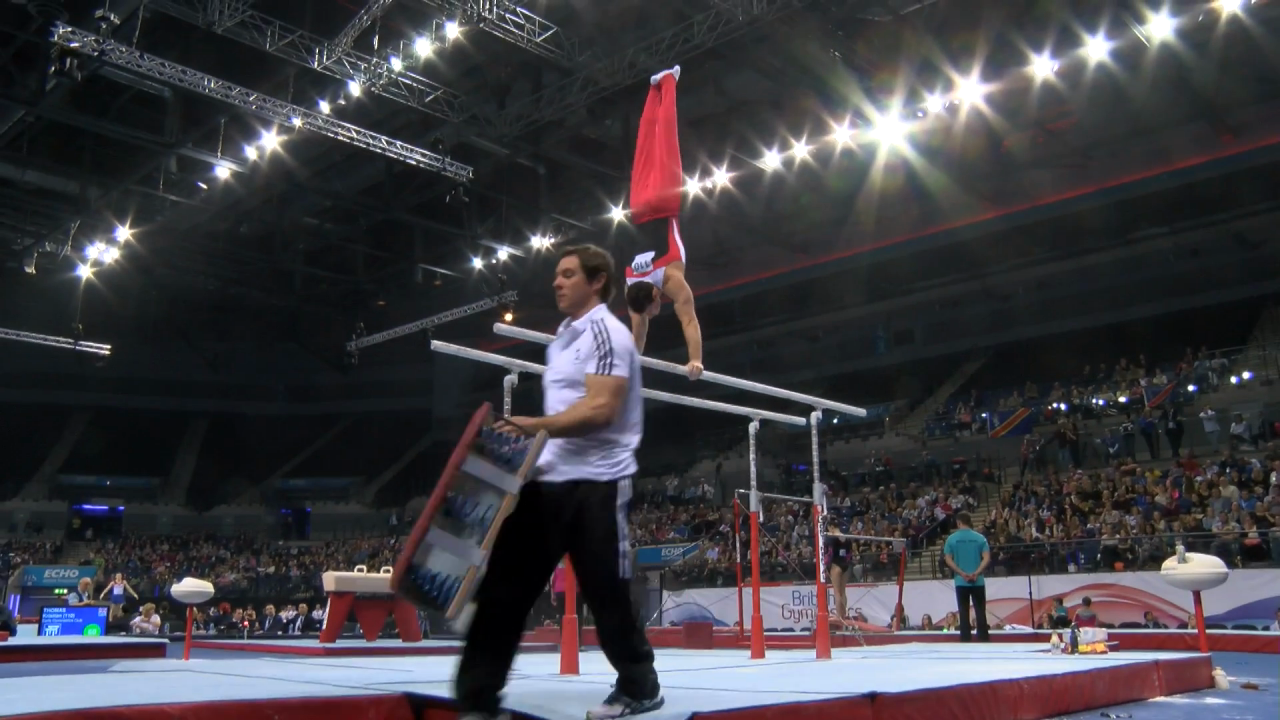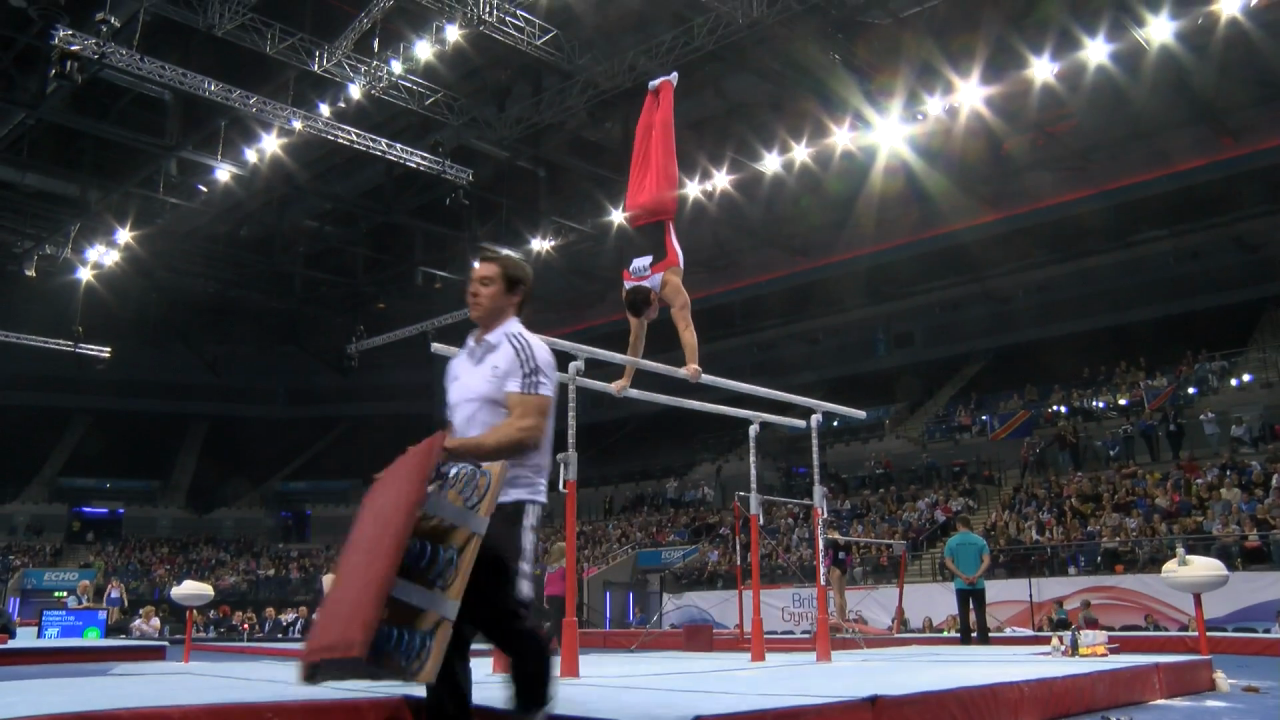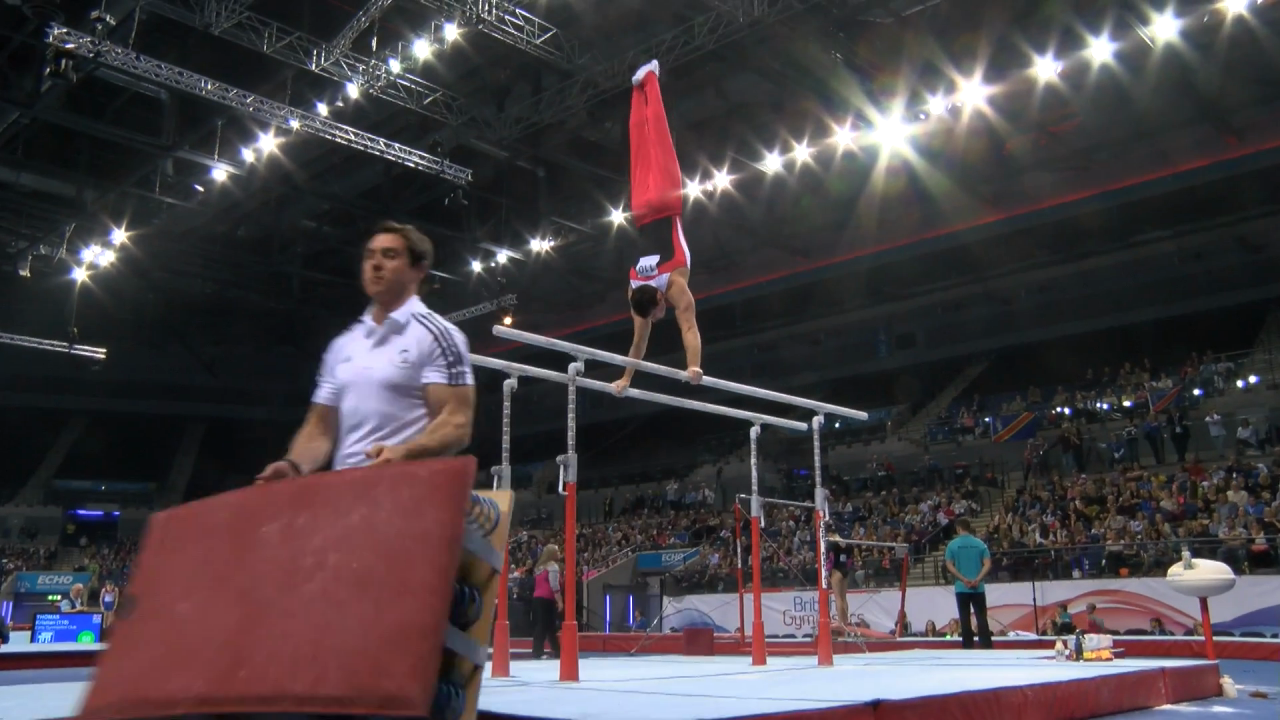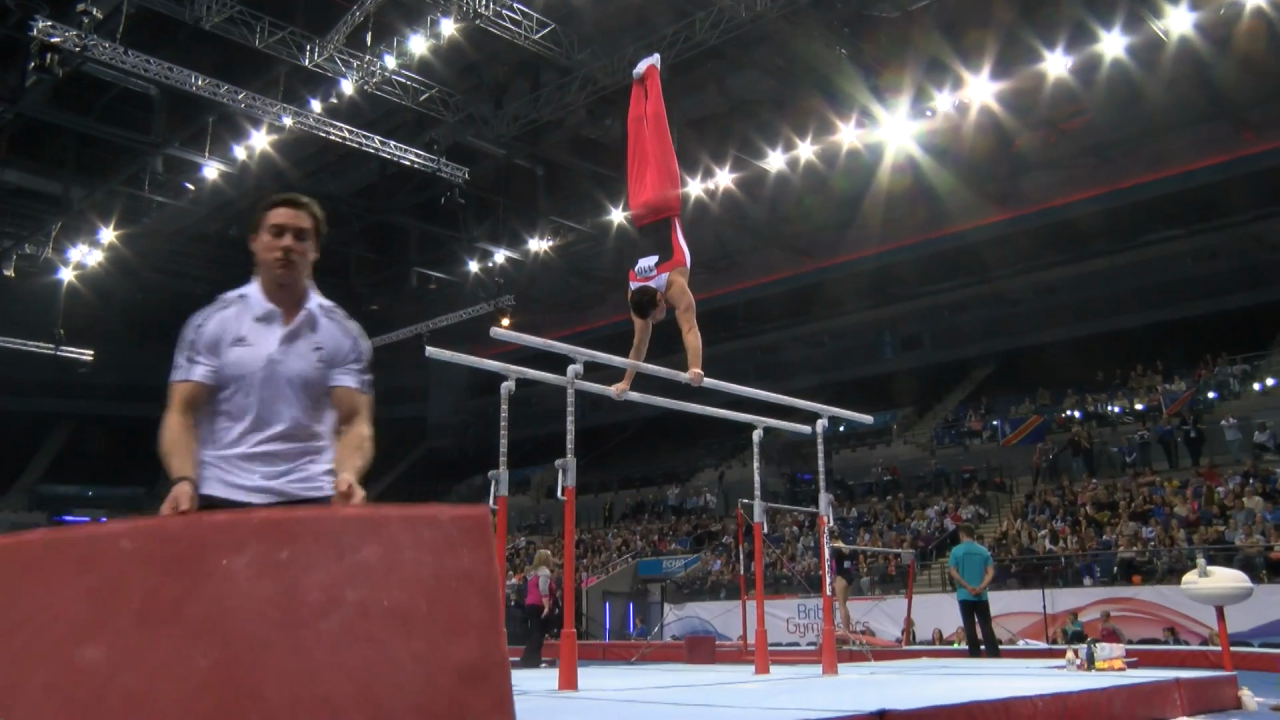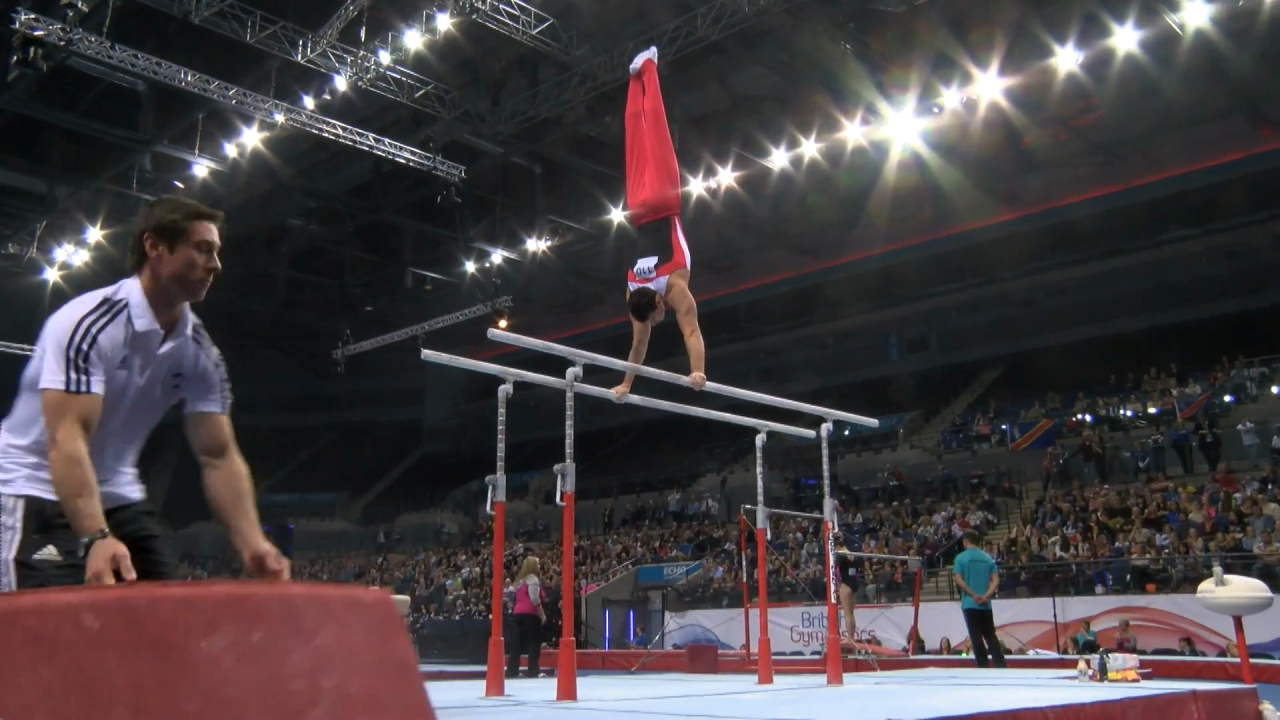
dt=0.3s
person 1, frame 1
left shoulder: (606, 333)
right shoulder: (563, 340)
left elbow: (601, 409)
left wrist: (537, 425)
left hip: (598, 480)
right hip: (550, 479)
left knee: (607, 592)
right knee: (505, 580)
person 1, frame 2
left shoulder: (523, 350)
right shoulder: (459, 362)
left elbow: (527, 430)
left wrist: (454, 450)
left hip: (509, 504)
left knee: (497, 614)
left ankle: (531, 680)
person 1, frame 3
left shoulder: (438, 335)
right shoulder: (342, 345)
left elbow: (456, 421)
right elbow: (320, 427)
left wrist: (403, 451)
right wrist: (294, 464)
person 1, frame 4
left shoulder: (343, 335)
right shoulder: (211, 322)
left elbow: (355, 422)
right elbow: (182, 413)
left wrist: (347, 476)
right wrist: (182, 483)
left hip: (305, 501)
right hip: (213, 499)
person 1, frame 5
left shoulder: (200, 353)
right shoulder: (89, 322)
left elbow: (219, 456)
right elbow: (68, 438)
left wrist: (253, 543)
right wrist: (96, 539)
left hip: (120, 502)
right hip: (41, 496)
person 2, frame 1
left shoulder: (671, 280)
right shoulder: (634, 286)
left elbow: (690, 321)
right elbow: (638, 333)
left wrist: (696, 359)
left hip: (660, 207)
right hip: (644, 210)
left knee: (663, 134)
right knee: (649, 137)
left ankle: (667, 82)
right ankle: (657, 88)
person 2, frame 2
left shoulder: (669, 284)
right shoulder: (632, 289)
left elbow: (686, 327)
right elbow: (636, 339)
left wrist: (692, 363)
right wrist: (626, 378)
left hip: (657, 211)
right hip: (638, 213)
left knee: (660, 140)
right knee: (645, 146)
left ankle: (664, 88)
right ankle: (656, 93)
person 2, frame 3
left shoulder: (675, 285)
right shoulder: (637, 289)
left elbow: (690, 329)
right elbow: (639, 339)
left wrist: (694, 366)
right wrist: (626, 377)
left hip: (662, 207)
right hip: (646, 212)
left knee: (656, 137)
right knee: (642, 138)
left ankle: (648, 80)
right ankle: (641, 87)
person 2, frame 4
left shoulder: (675, 285)
right shoulder: (638, 290)
left elbow: (691, 331)
right elbow: (640, 341)
left wrist: (695, 368)
right wrist: (626, 381)
left hip: (661, 209)
right hip: (644, 212)
left knee: (655, 130)
right knee: (639, 135)
left ankle: (650, 73)
right ankle: (642, 82)
person 2, frame 5
left shoulder: (675, 287)
right shoulder: (636, 291)
left elbow: (692, 333)
right elbow: (639, 343)
left wrist: (698, 372)
right wrist: (626, 383)
left hip: (660, 207)
right hip: (643, 211)
left knee: (652, 127)
right knee: (638, 132)
left ankle: (647, 68)
right ankle: (639, 76)
